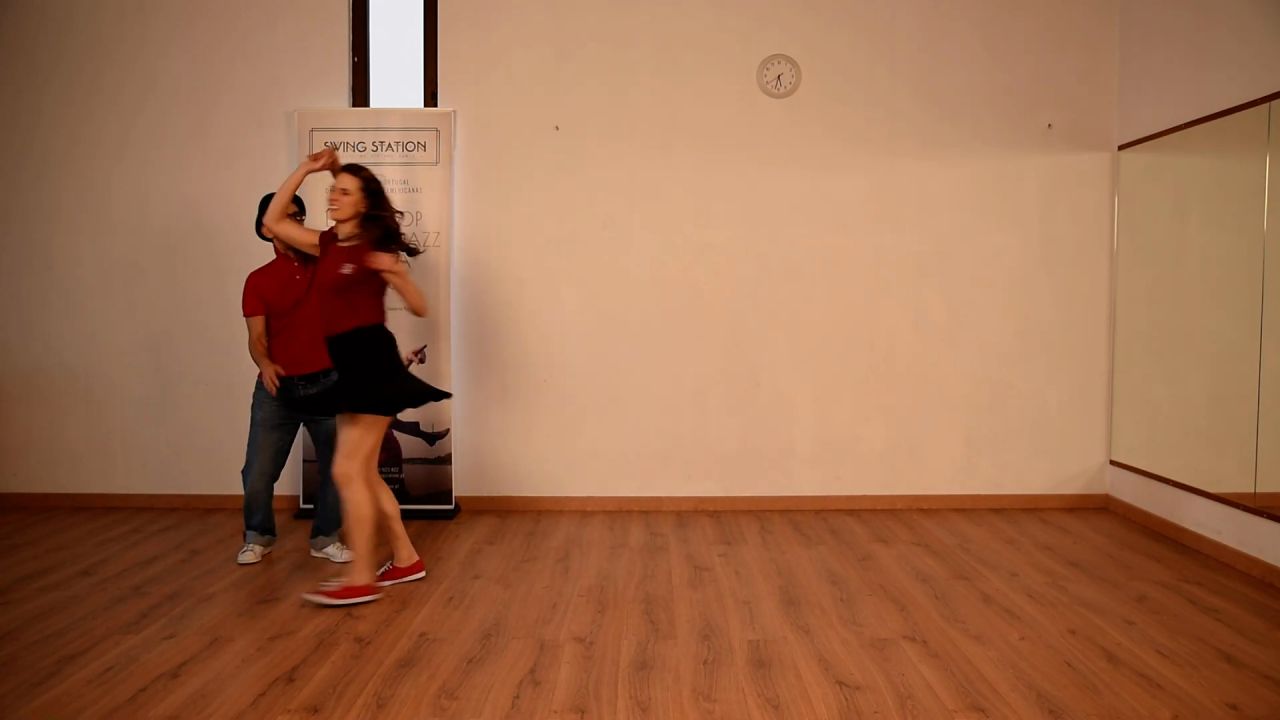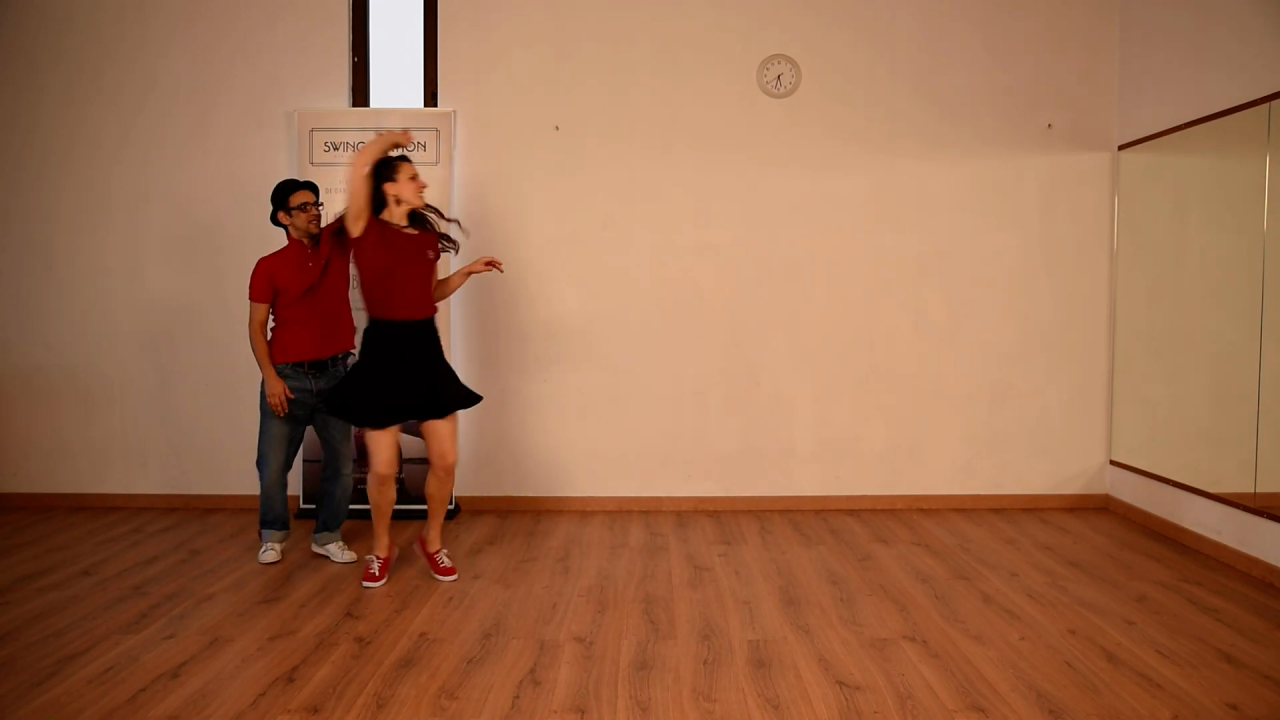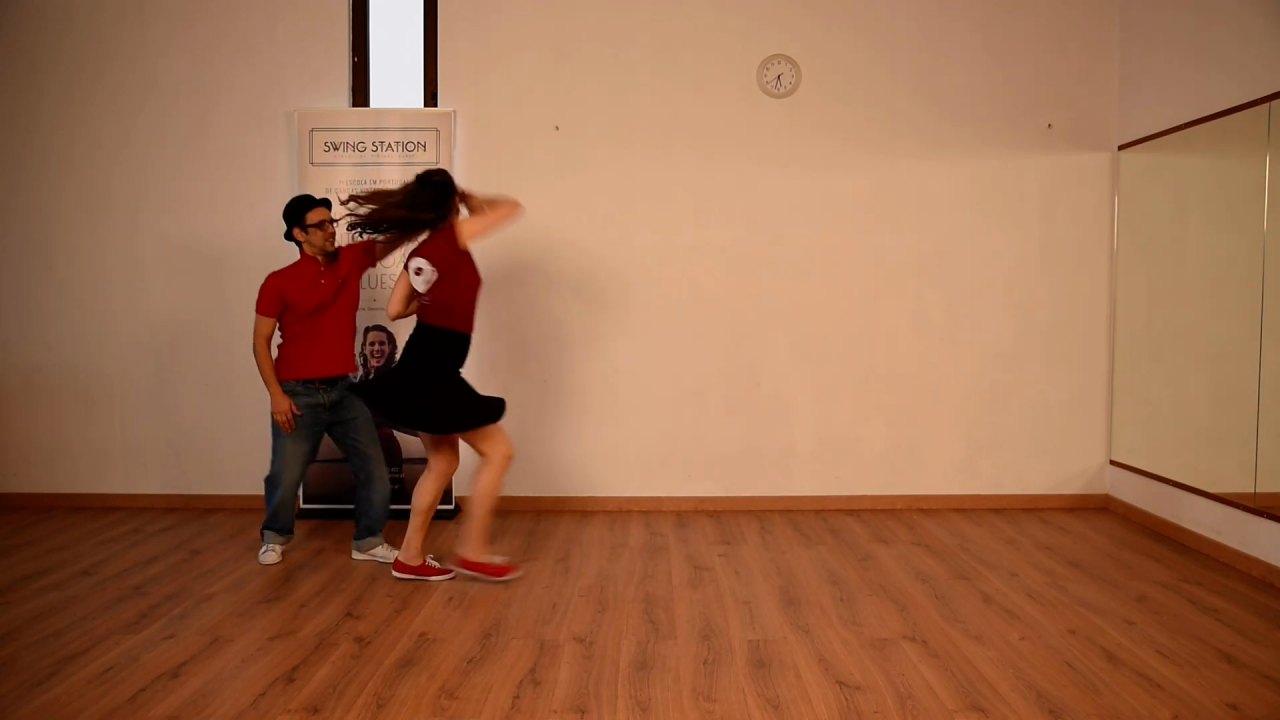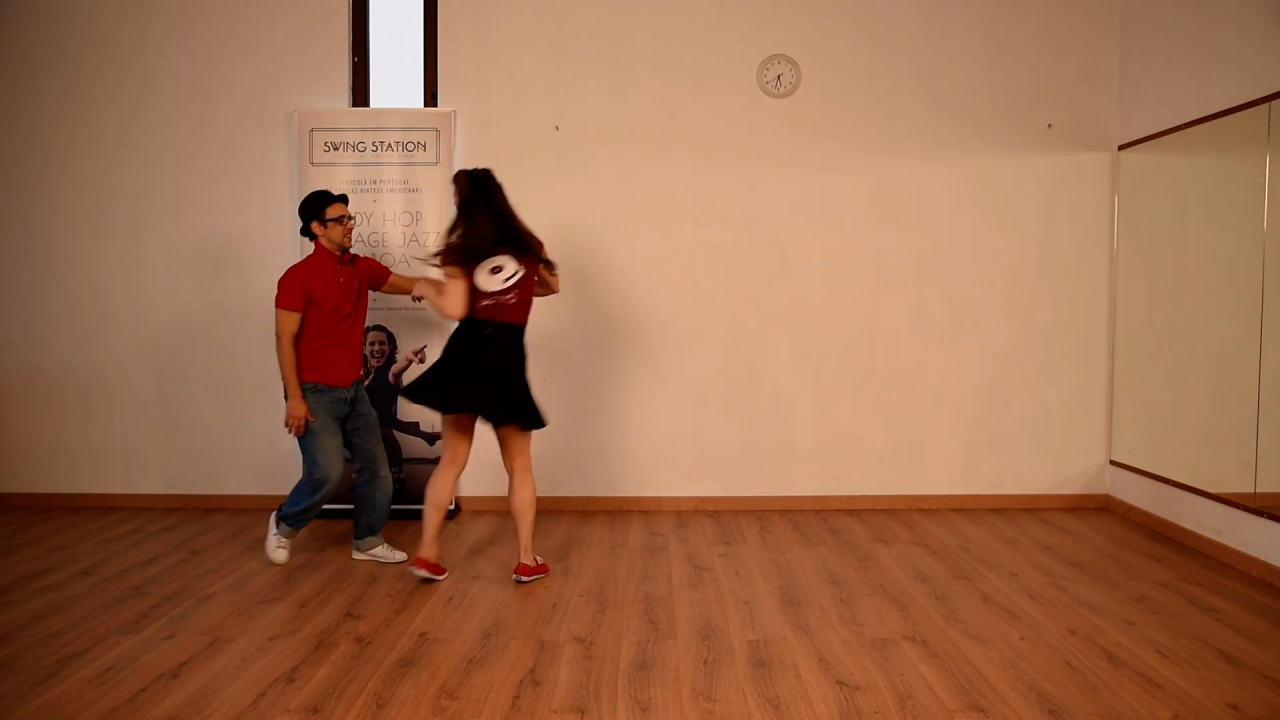
dt=0.2s
person 1, frame 1
left shoulder: (375, 248)
right shoulder: (328, 242)
left elbow: (420, 308)
right elbow: (273, 221)
left wrist: (397, 272)
right wrist: (306, 168)
left hip: (372, 366)
right hip: (356, 369)
left knee: (348, 471)
right knee: (361, 471)
left ankle: (360, 577)
right ankle: (406, 559)
person 1, frame 2
left shoulder: (426, 236)
right shoulder: (364, 228)
right elbow: (360, 167)
left wrist: (469, 269)
right wrist: (387, 141)
left hip: (425, 353)
right hip: (382, 353)
left knee: (445, 460)
right knee: (383, 467)
left ankle: (432, 541)
right ankle: (381, 548)
person 1, frame 3
left shoulder: (420, 253)
right shoulder: (451, 238)
left elbow: (394, 311)
right elbow: (509, 208)
right wrist: (478, 203)
left hip: (426, 362)
right hip: (433, 366)
left knee: (443, 463)
right knee: (498, 452)
left ankle: (410, 557)
right ankle: (472, 551)
person 1, frame 4
left shoulder: (457, 253)
right shoulder: (526, 244)
left elbow: (455, 311)
right elbow: (552, 286)
left wrist: (429, 289)
left hip: (464, 355)
right hip: (504, 359)
left knee: (452, 459)
right knee: (518, 464)
left ankle: (427, 554)
right ankle: (527, 559)
person 2, frame 1
right shoulder: (259, 280)
right elbow: (257, 339)
right wrist: (265, 364)
left hip: (327, 382)
right hip: (280, 386)
left knee: (336, 467)
right knee: (258, 470)
left ankle: (325, 539)
right ankle: (258, 538)
person 2, frame 2
left shoulder: (337, 241)
right shoulder: (268, 266)
right elbow: (257, 326)
right wrist: (270, 376)
left hip: (334, 373)
right hip: (287, 377)
left knee: (341, 462)
right knee: (273, 463)
left ankle: (327, 536)
right ankle: (273, 535)
person 2, frame 3
left shoulder: (352, 260)
right shoulder: (279, 282)
left elbow: (394, 237)
right elbow: (261, 342)
right wrist: (276, 394)
left hip: (343, 389)
right hip: (299, 392)
left knee: (373, 468)
right knee: (285, 477)
left ankle: (368, 542)
right ankle: (275, 536)
person 2, frame 4
left shoulder: (361, 268)
right shoulder: (297, 277)
left elbow: (406, 284)
right elbow: (284, 340)
right wrist: (294, 397)
left hip: (353, 390)
right hip: (314, 392)
left knee: (377, 469)
right knee: (327, 471)
left ankle: (368, 541)
right ankle: (284, 524)
